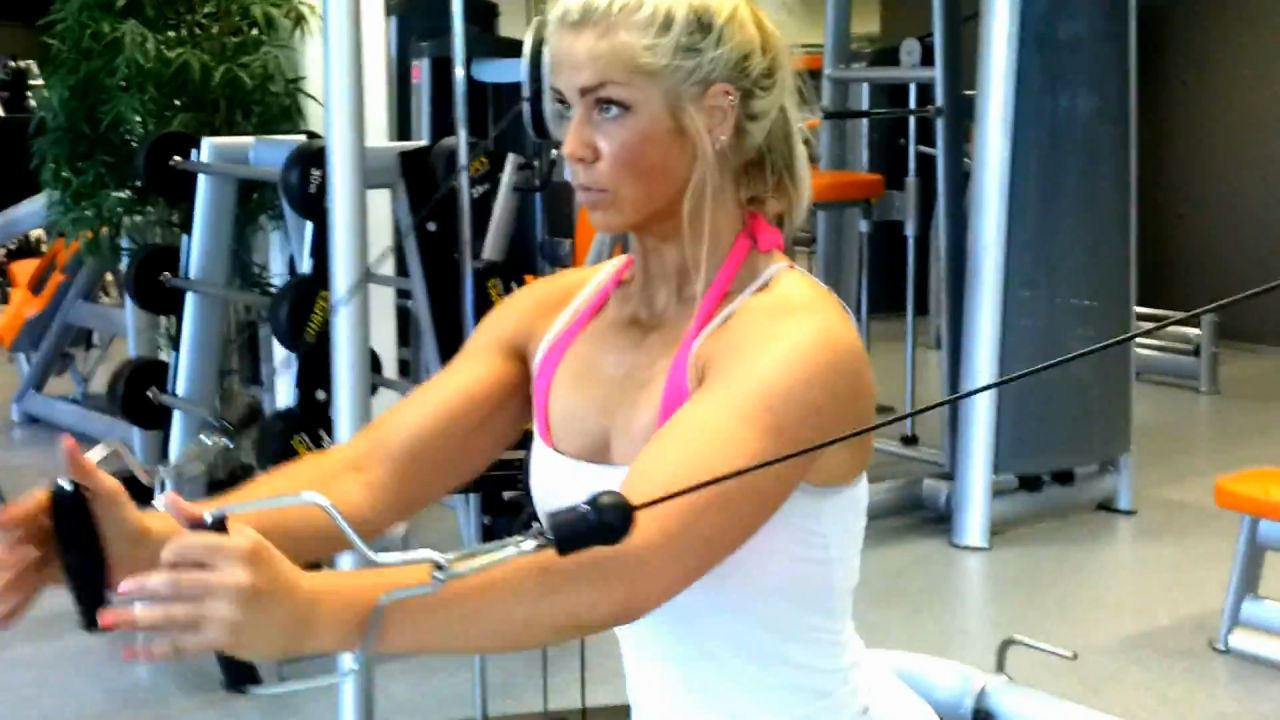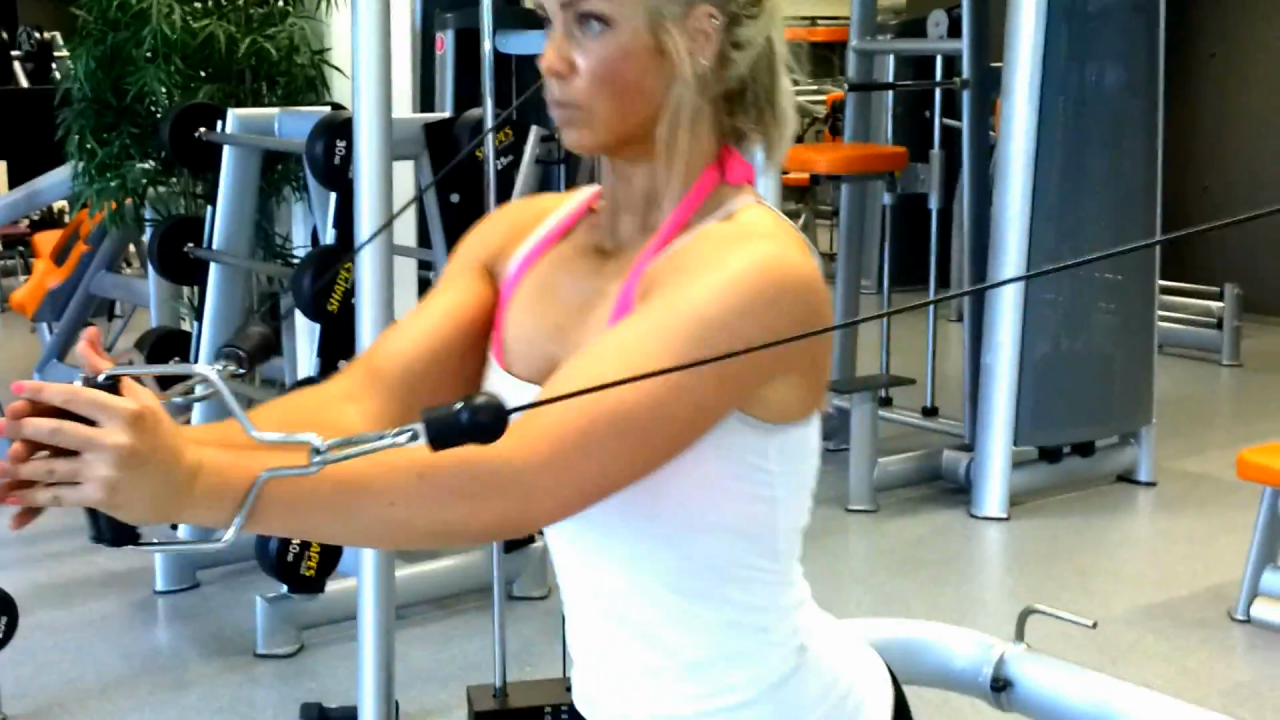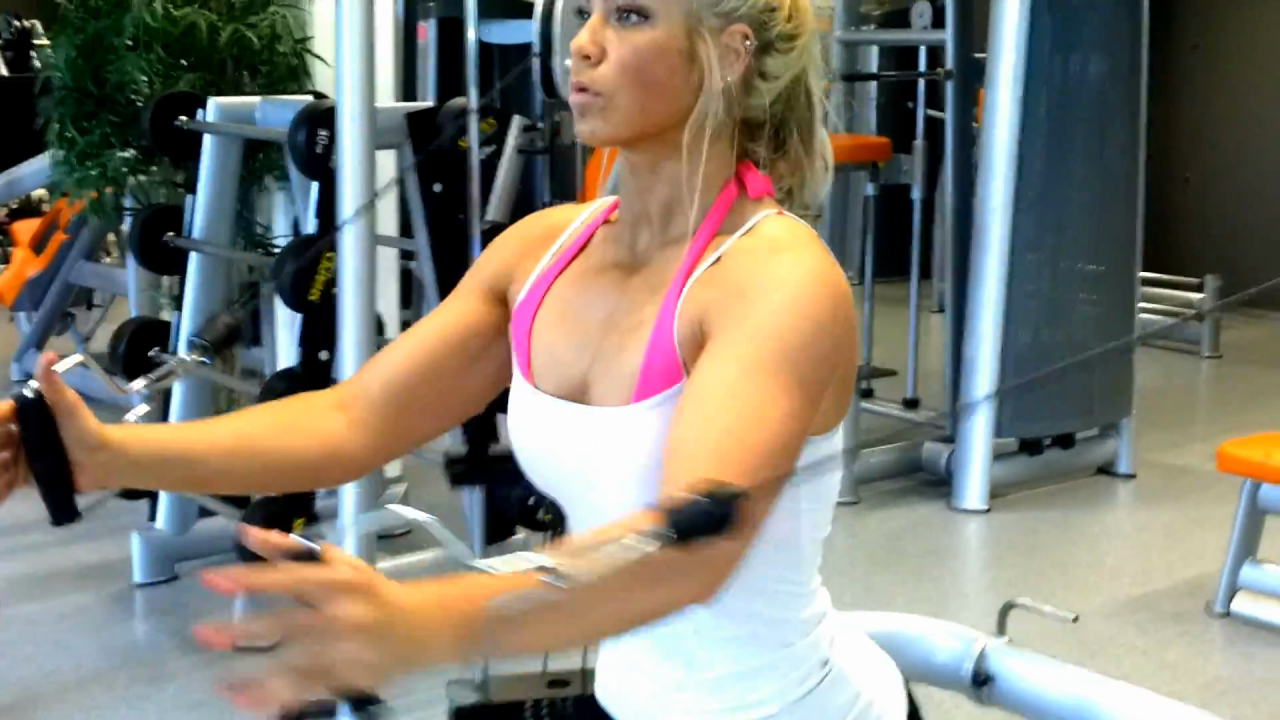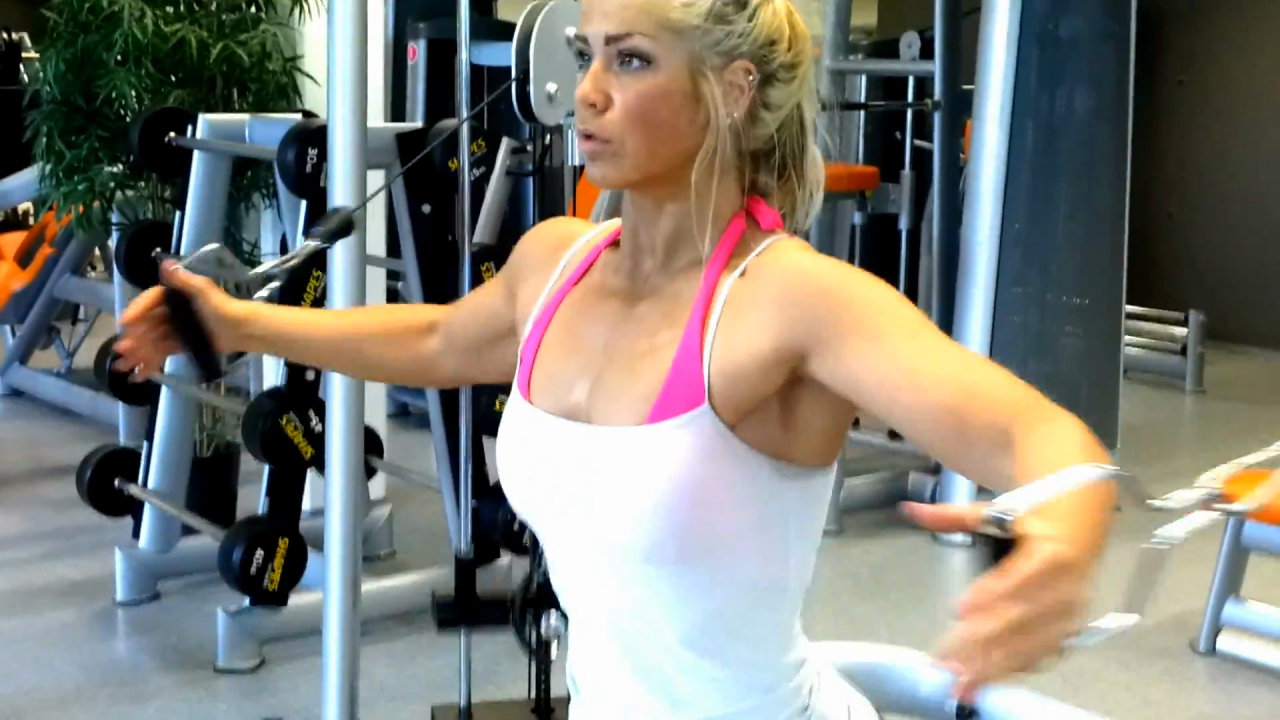
dt=0.5s
person 1, frame 1
left shoulder: (794, 337)
right shoulder: (553, 314)
left elbow: (621, 566)
right elbow: (365, 477)
left wrist: (317, 606)
right wrist: (161, 539)
person 1, frame 2
left shoulder: (753, 269)
right shoulder: (522, 235)
left elbow: (521, 481)
right elbow: (364, 406)
left wrist: (201, 486)
right wrist: (176, 452)
person 1, frame 3
left shoulder: (777, 277)
right shoulder: (546, 248)
left elbow: (692, 546)
right elbow: (355, 420)
left wrist: (439, 622)
right wrist: (115, 453)
person 1, frame 4
left shoulder: (795, 300)
right shoulder: (557, 260)
left elbow: (1032, 435)
right elbow: (439, 340)
left wrist: (1063, 544)
right wrist: (240, 324)
